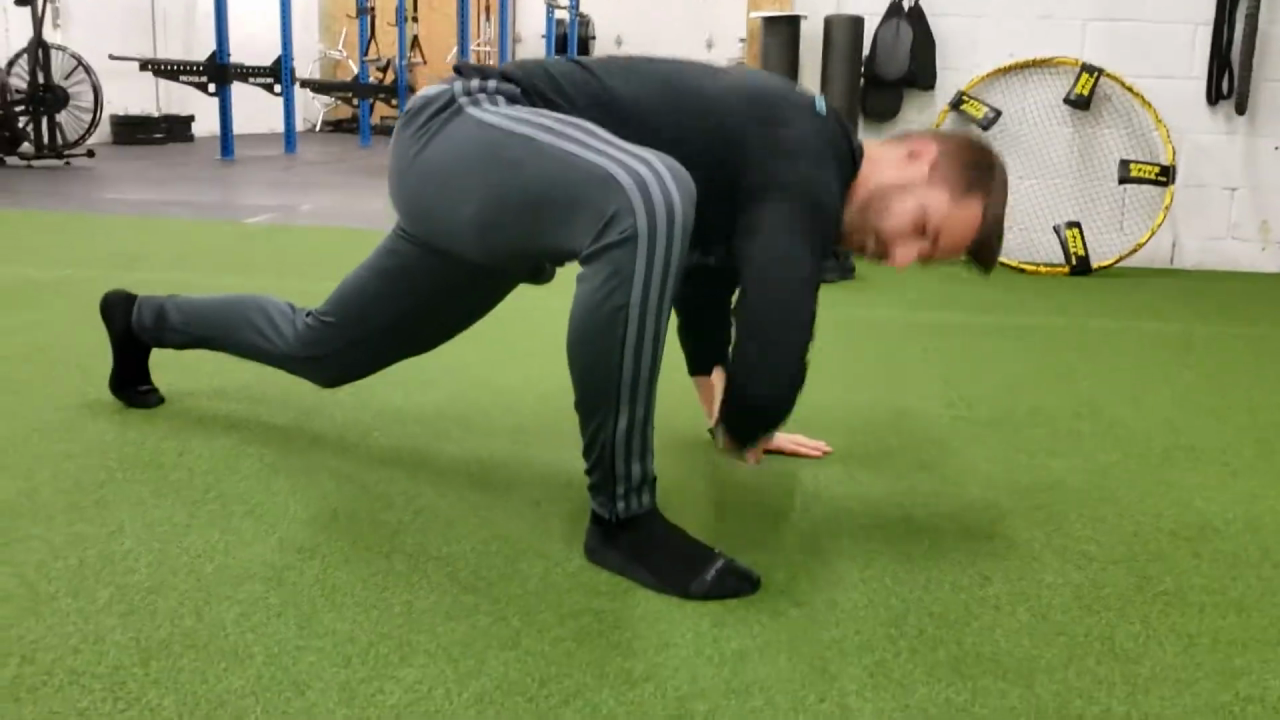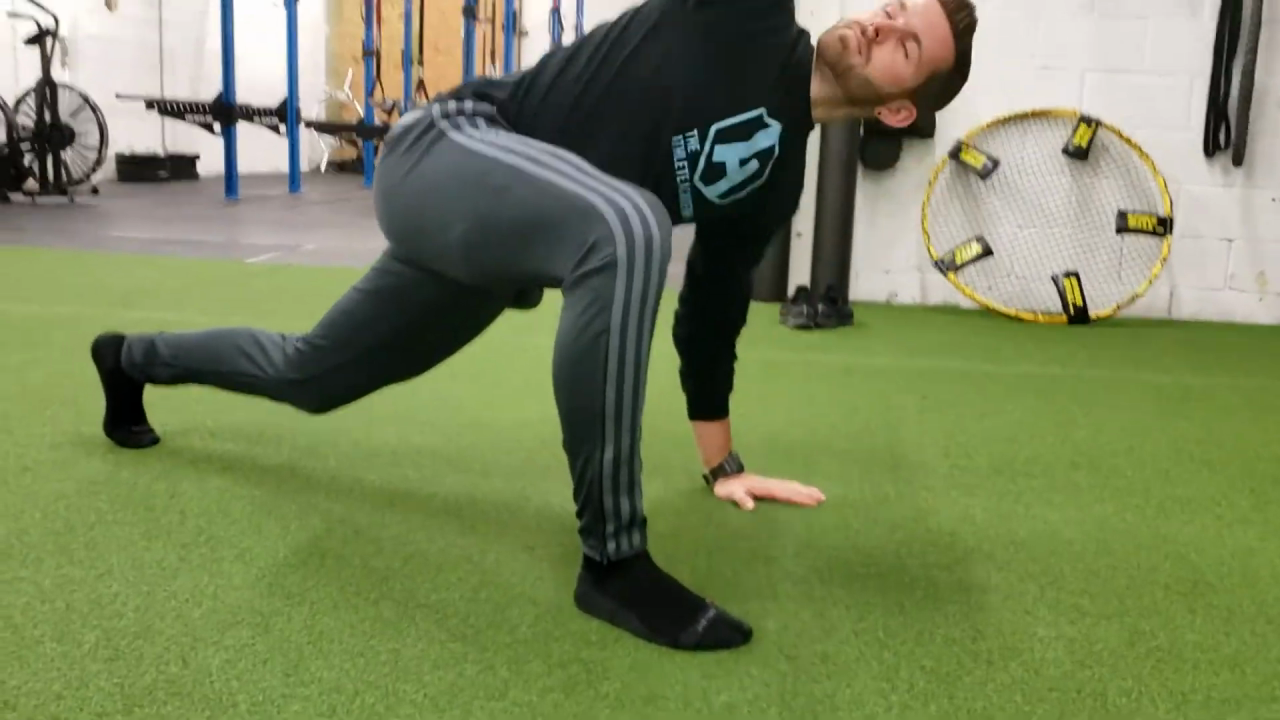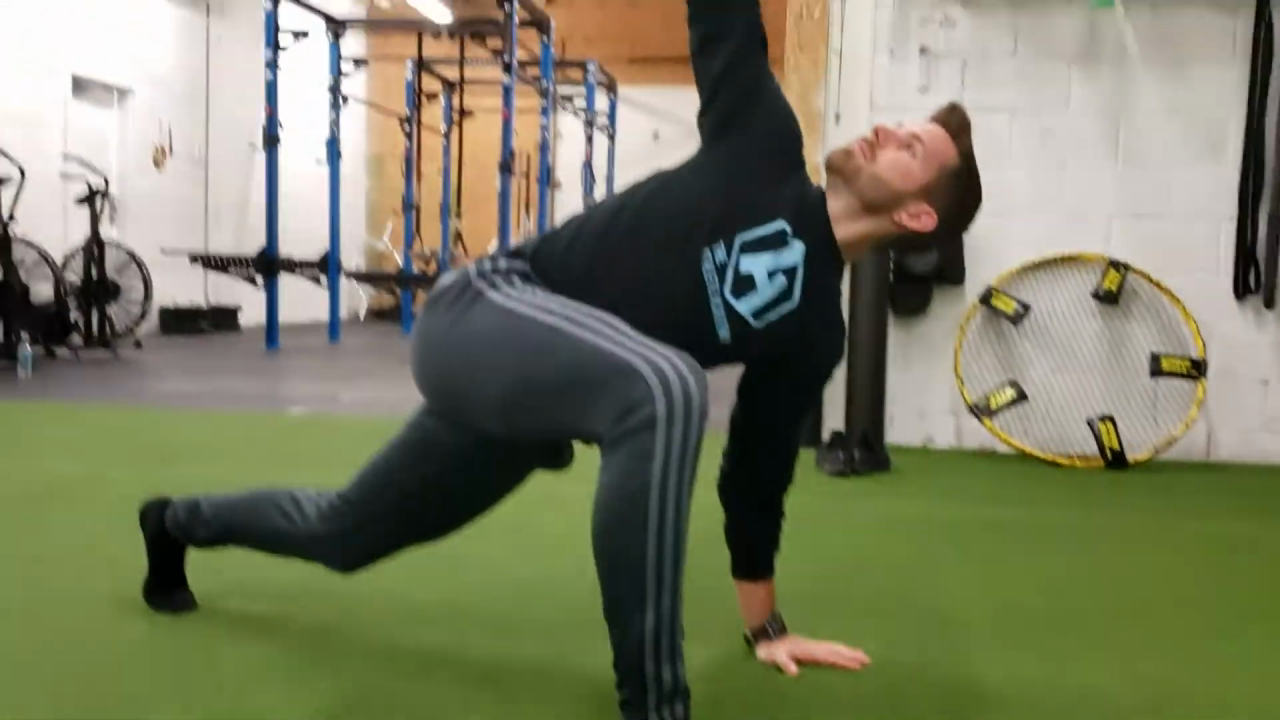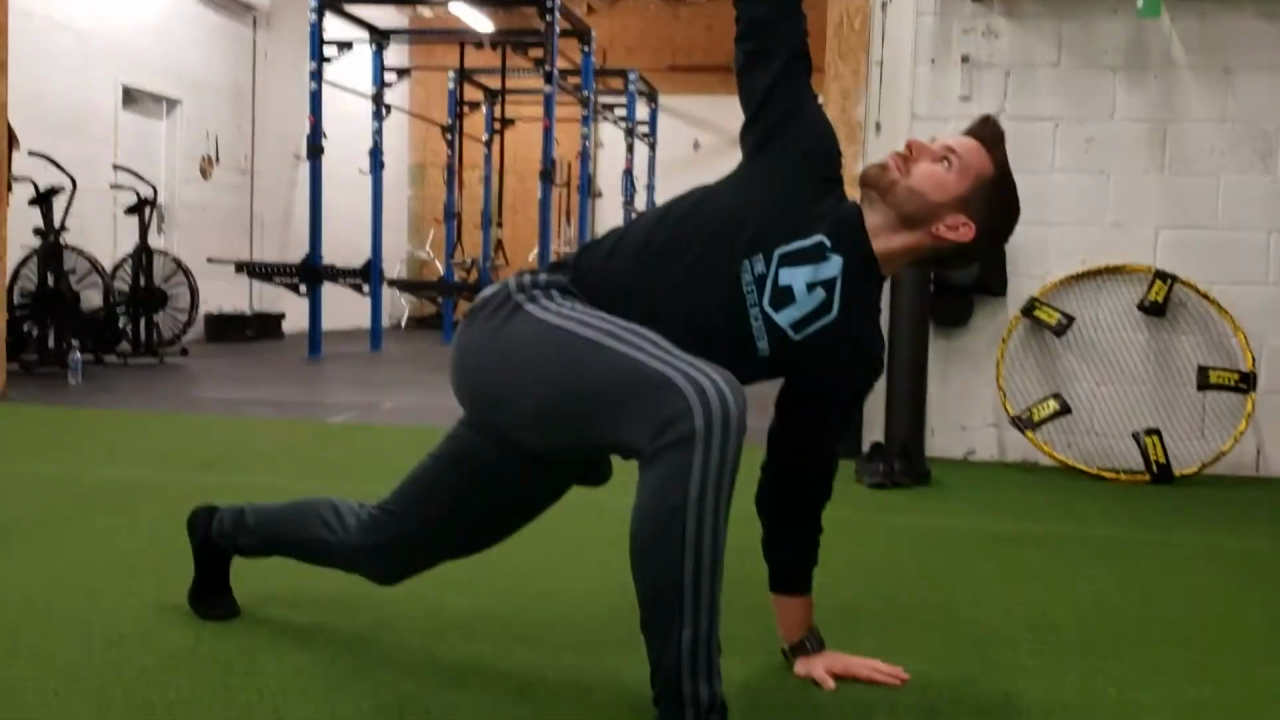
dt=0.4s
person 1, frame 1
left shoulder: (779, 183)
right shoulder: (803, 152)
left elbow: (702, 265)
right elbow: (766, 364)
left wrist: (725, 418)
right wrist: (751, 414)
left hip: (479, 186)
right hip: (459, 130)
left knee: (320, 346)
right knee: (650, 195)
left ankle: (141, 319)
right ankle: (621, 514)
person 1, frame 2
left shoulder: (774, 177)
left elbow: (710, 306)
left wrist: (723, 463)
left hip: (479, 226)
right hip: (446, 151)
left knee: (309, 375)
right knee: (625, 224)
left ankle: (134, 361)
right ankle: (613, 559)
person 1, frame 3
left shoulder: (816, 329)
right shoulder: (764, 150)
left elbow: (756, 470)
left wrist: (766, 631)
left hip: (523, 387)
right hip: (482, 313)
left knee: (344, 534)
right knee: (662, 390)
left ankle: (179, 523)
person 1, frame 4
left shoulder: (854, 345)
right shoulder: (804, 166)
left elbow: (795, 486)
left wrist: (801, 641)
left hip: (564, 406)
right hip: (519, 326)
left knee: (383, 547)
right knee: (703, 403)
left ankle: (224, 532)
